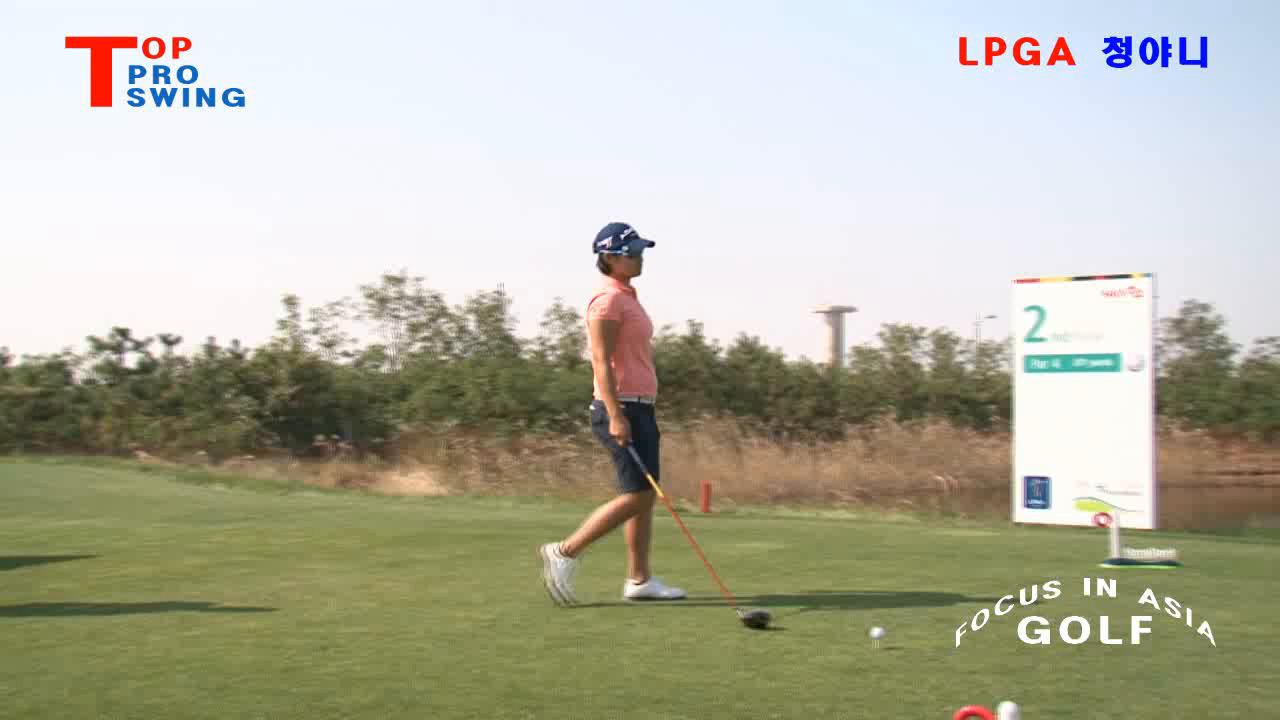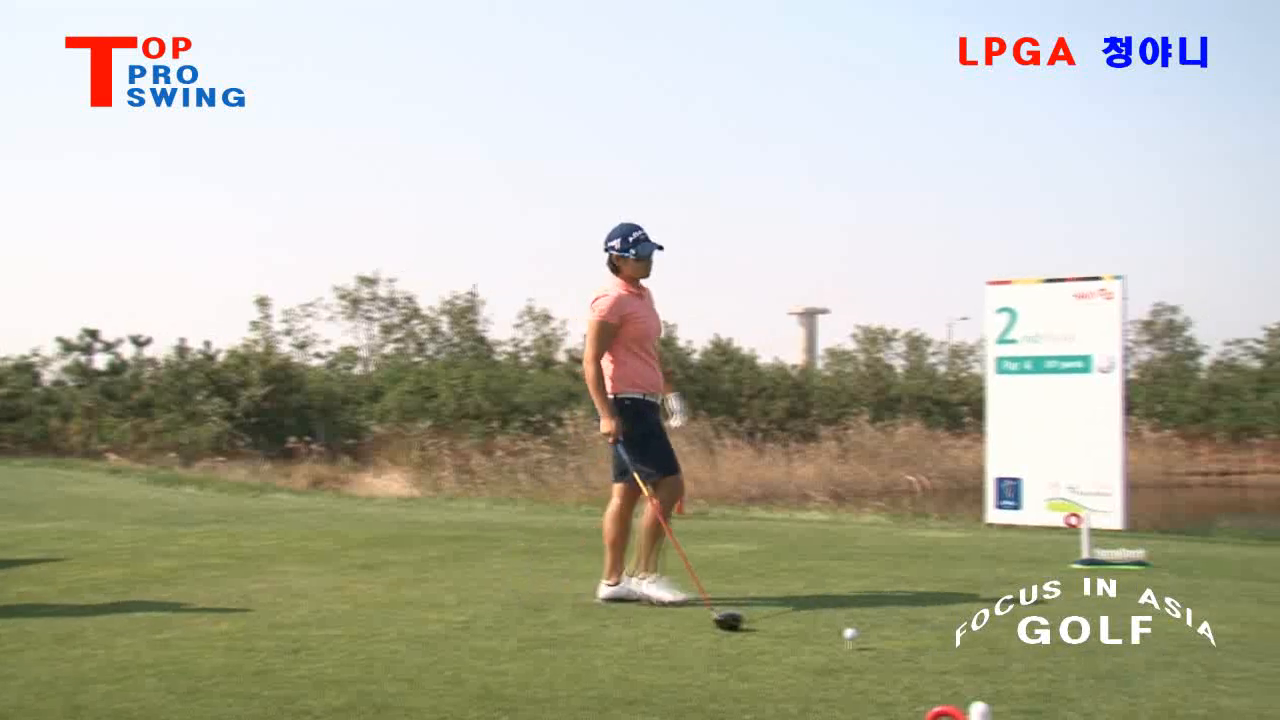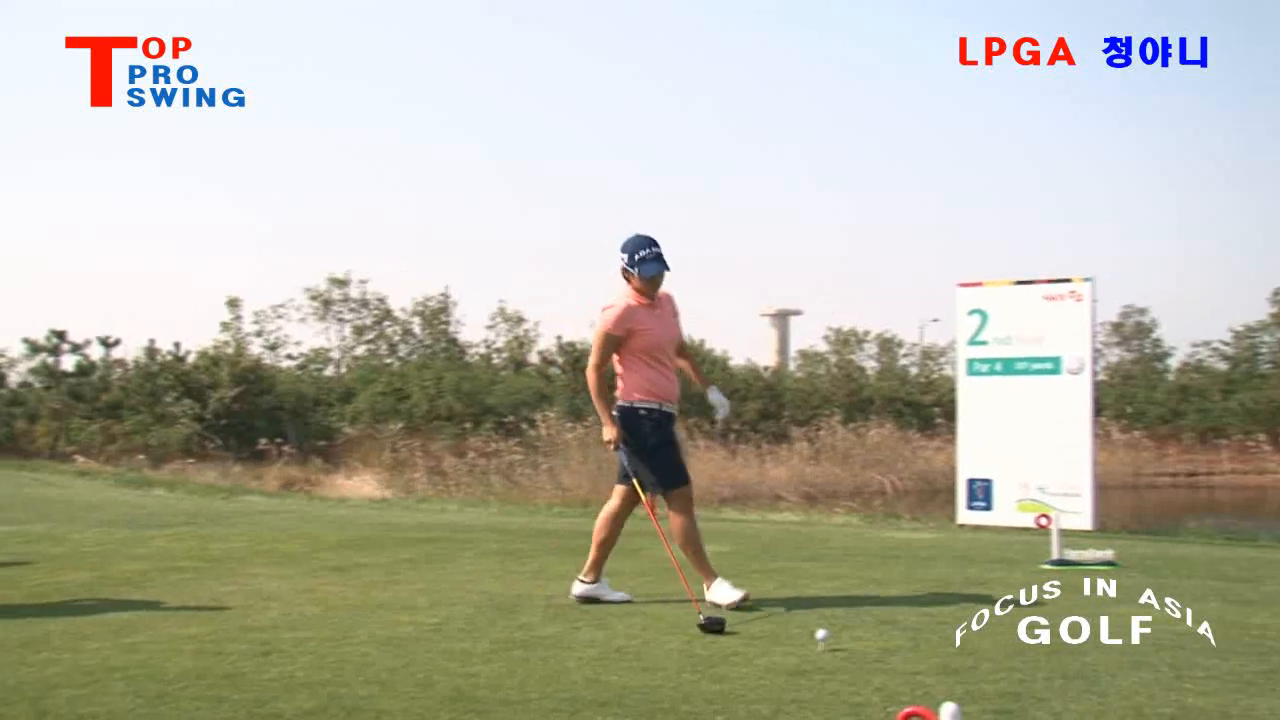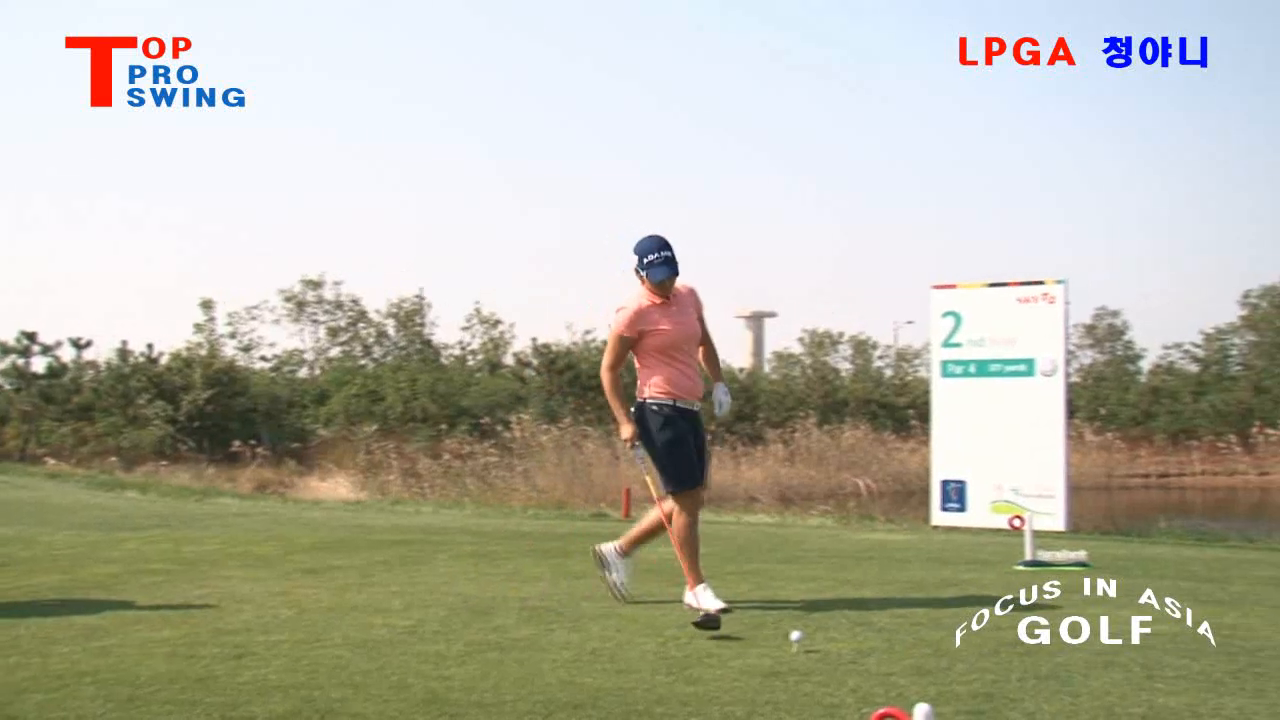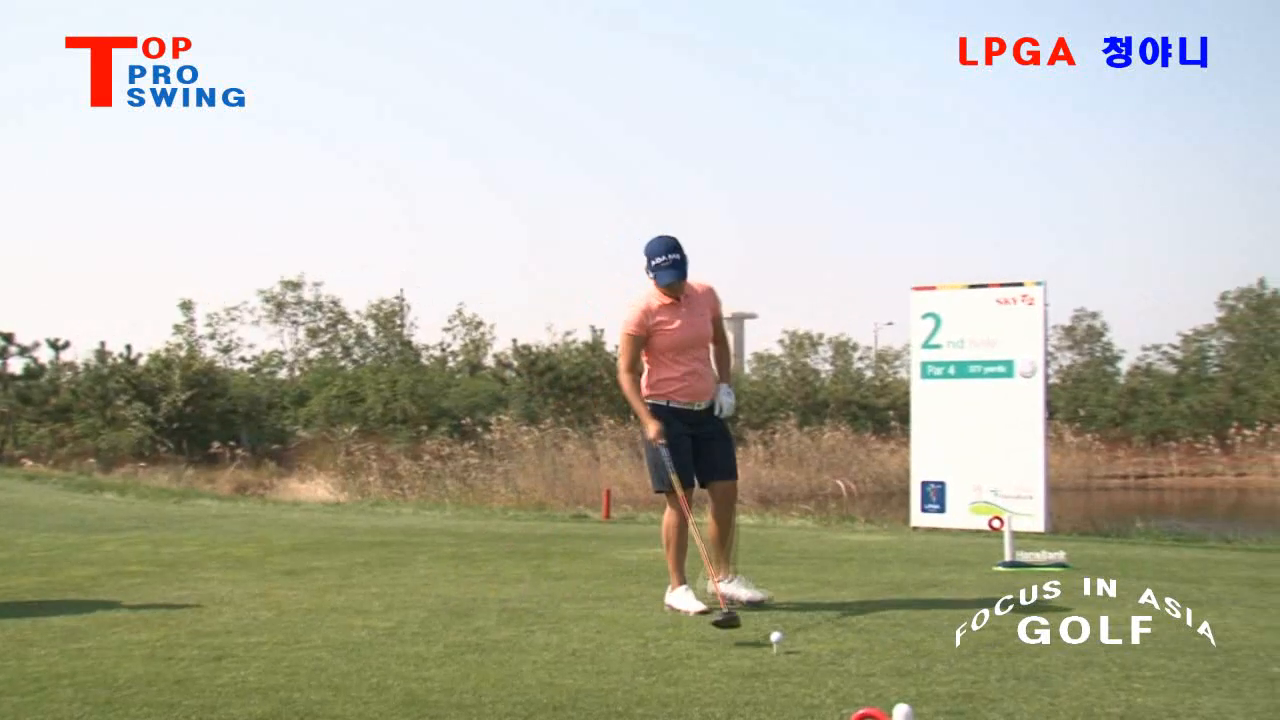
dt=0.2s
person 1, frame 1
left shoulder: (627, 295)
right shoulder: (608, 299)
right elbow: (602, 361)
right wrist: (615, 415)
left hip: (637, 407)
right hip: (623, 409)
left knee: (640, 497)
right knee: (634, 498)
left ankle: (640, 579)
right ankle: (563, 552)
person 1, frame 2
left shoulder: (642, 295)
right shoulder: (612, 299)
right elbow: (591, 361)
left wrist: (669, 392)
right wrist: (606, 415)
left hip: (644, 406)
right hip: (627, 407)
left knee: (627, 494)
right knee: (668, 487)
left ankle: (613, 580)
right ankle: (645, 574)
person 1, frame 3
left shoulder: (666, 302)
right shoulder: (620, 312)
left elbow: (680, 350)
right elbow: (595, 369)
left wrist: (709, 387)
right wrist: (608, 422)
left hip: (658, 414)
right hip: (640, 415)
left knee: (624, 498)
right knee: (681, 499)
left ankle: (589, 579)
right ankle: (712, 582)
person 1, frame 4
left shoulder: (688, 295)
right shoulder: (634, 313)
left elbow: (705, 343)
right elbow: (609, 369)
left wrist: (718, 382)
right wrist: (624, 420)
left hip: (690, 411)
right hip: (660, 413)
left knee: (682, 502)
right knee: (686, 501)
left ankle: (615, 551)
right ankle: (695, 585)
person 1, frame 5
left shoulder: (706, 295)
right shoulder: (642, 312)
left elbow: (720, 341)
right elbow: (625, 372)
left wrist: (725, 384)
right wrist: (648, 420)
left hip: (706, 411)
right hip: (663, 413)
left knee: (726, 493)
right knee: (678, 500)
left ankle: (723, 576)
right ankle: (677, 587)
